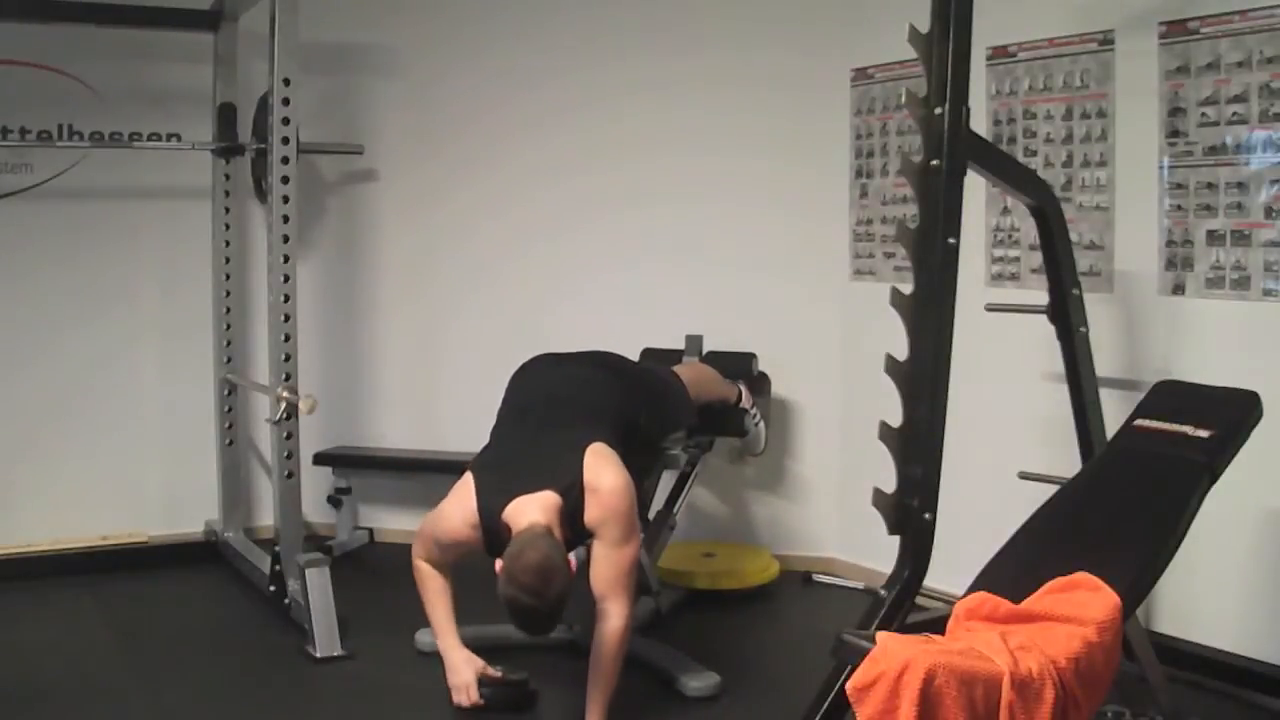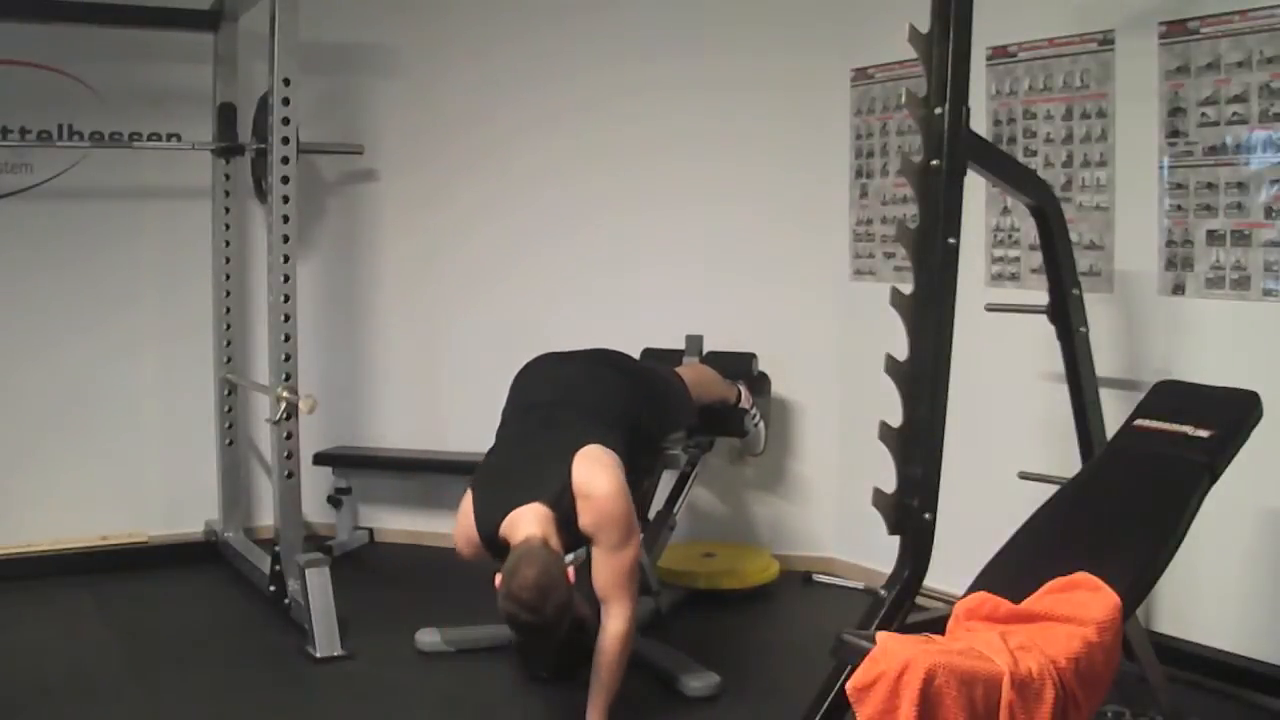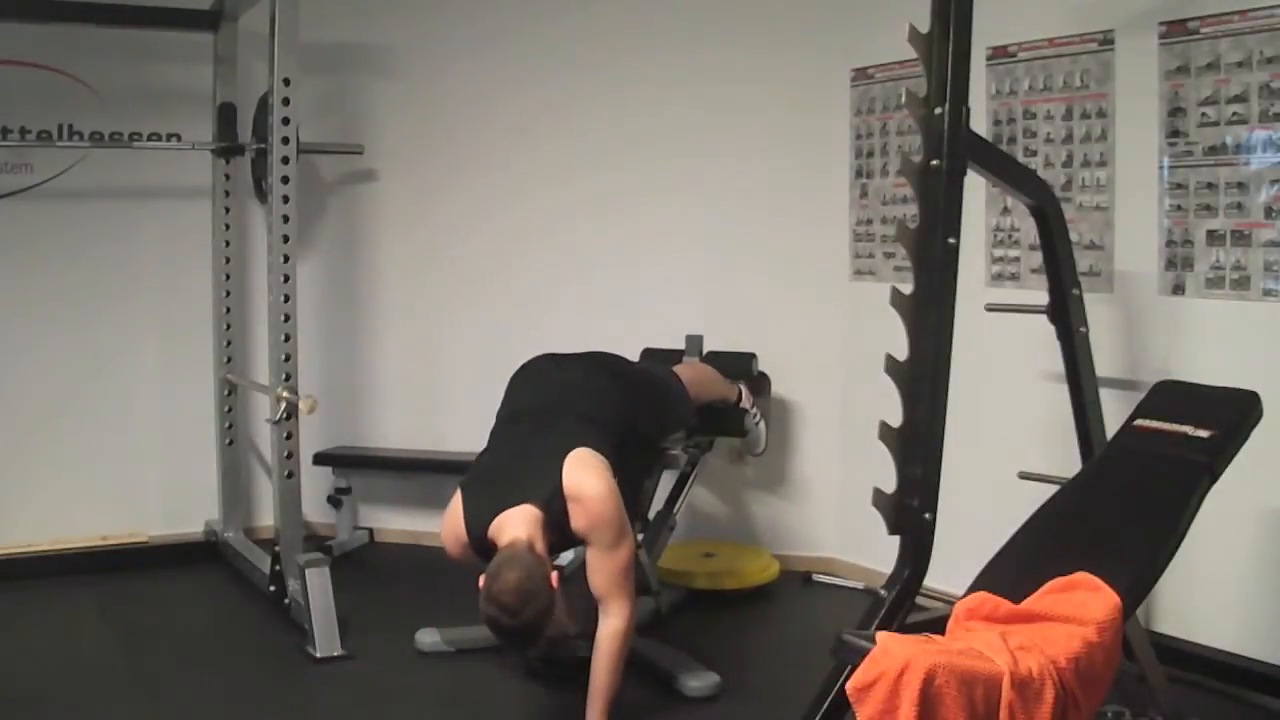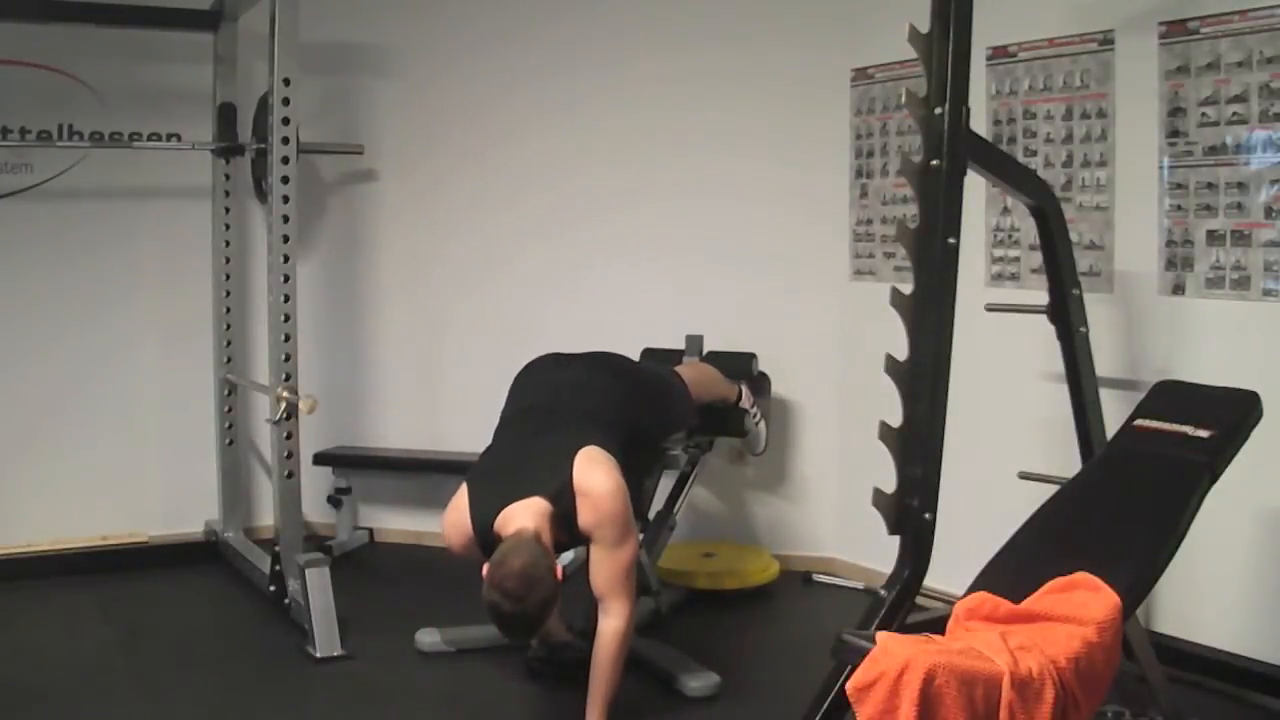
dt=0.5s
person 1, frame 1
left shoulder: (606, 490)
right shoulder: (462, 517)
left elbow: (614, 614)
right elbow: (425, 558)
right wrist: (453, 652)
left hip: (618, 386)
right hip: (536, 379)
left knee: (678, 385)
left ankle: (737, 397)
person 1, frame 2
left shoulder: (600, 494)
right shoulder: (471, 532)
left elbow: (618, 614)
right wrist: (565, 600)
left hip: (619, 382)
left knee: (679, 386)
left ankle: (738, 398)
person 1, frame 3
left shoulder: (589, 496)
right shoulder: (458, 531)
left elbow: (616, 612)
right wrist: (550, 602)
left hip: (613, 386)
right hip: (535, 380)
left knee: (680, 385)
left ankle: (737, 396)
person 1, frame 4
left shoulder: (597, 493)
right shoulder: (462, 528)
left elbow: (615, 612)
right wrist: (545, 612)
left hip: (618, 387)
right hip: (539, 380)
left knee: (679, 384)
left ankle: (738, 397)
